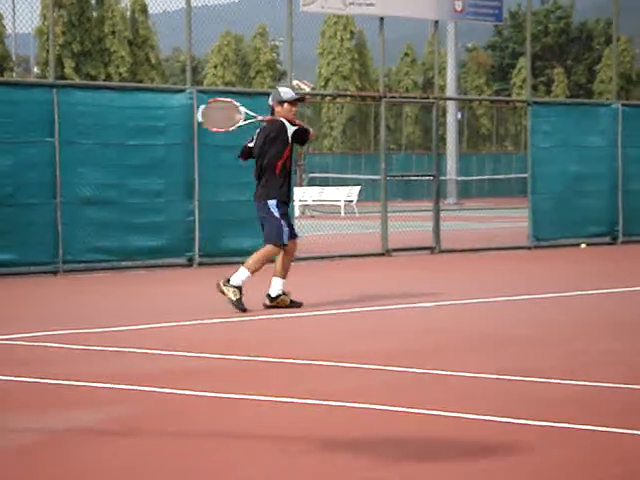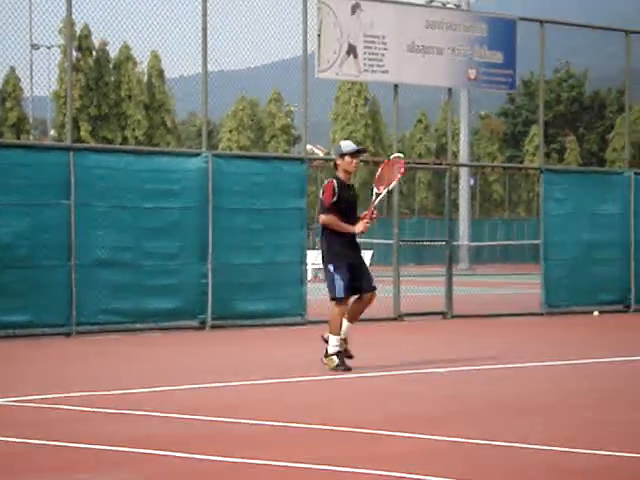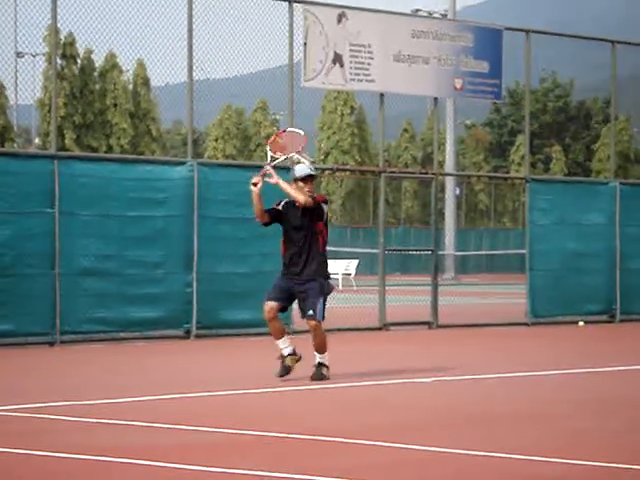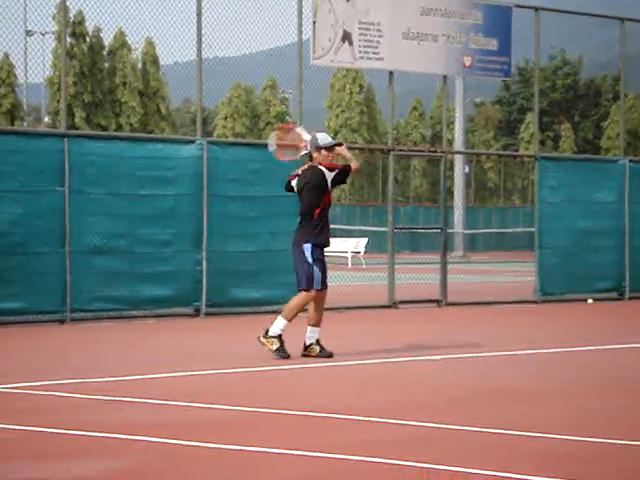
dt=1s
person 1, frame 1
left shoulder: (261, 132)
right shoulder: (285, 125)
left elbow: (243, 155)
right elbow: (308, 136)
left hip: (272, 197)
right hip: (272, 198)
left knee: (290, 245)
right knee: (274, 246)
left ankle: (276, 294)
right ankle: (233, 284)
person 1, frame 2
left shoulder: (351, 187)
right shoulder: (332, 185)
right elbow: (324, 218)
left wrist: (362, 219)
right wrist: (353, 228)
left hip: (351, 251)
right hip: (335, 253)
left knee: (368, 294)
right knee: (341, 301)
left ankle: (338, 336)
right ankle: (332, 352)
person 1, frame 3
left shoulder: (320, 202)
right shoulder: (285, 207)
left elbow: (305, 201)
right elbow: (261, 217)
left wrist: (279, 181)
right wrist: (256, 193)
left hip: (314, 275)
right hip: (289, 274)
left knee: (313, 323)
right knee: (269, 310)
left ankle: (322, 363)
right ankle: (289, 354)
person 1, frame 4
left shoulder: (302, 175)
right shoulder: (323, 171)
left elbow: (288, 185)
right elbow: (353, 166)
right wrist: (345, 153)
left hip: (310, 243)
right hip: (308, 243)
left knee: (320, 293)
right knee: (310, 293)
left ankle: (311, 343)
right ankle: (272, 334)
